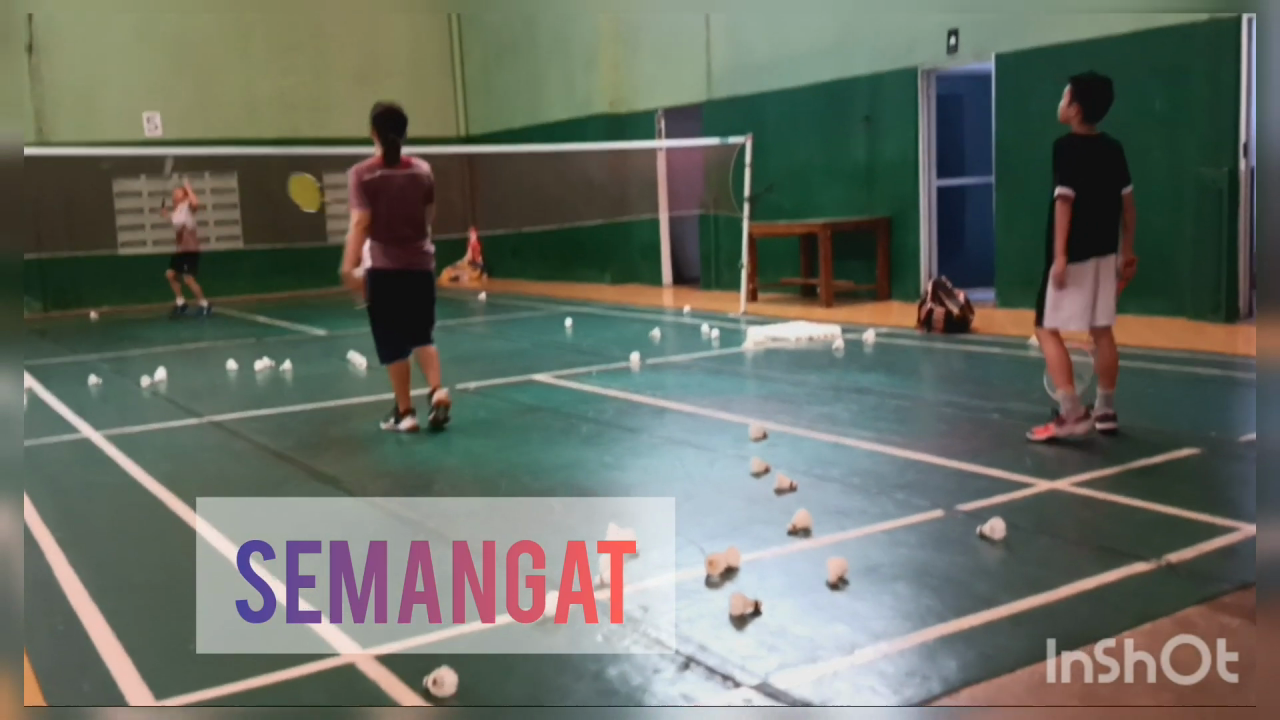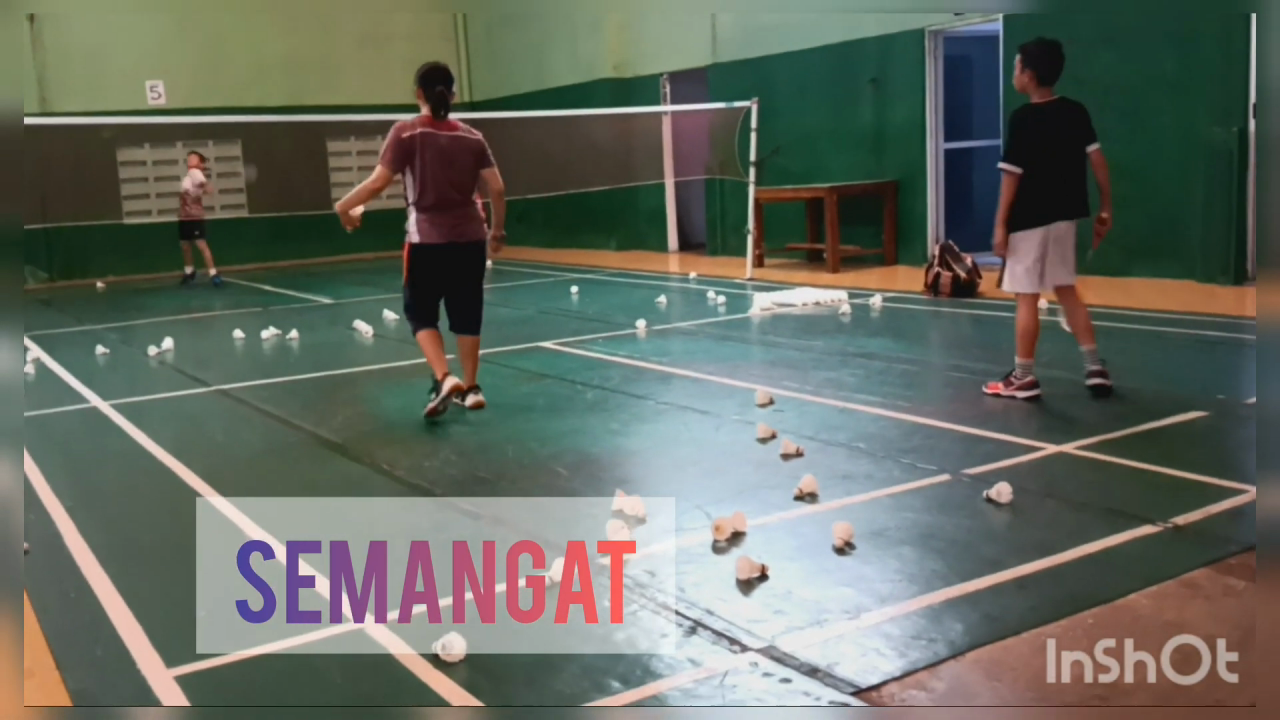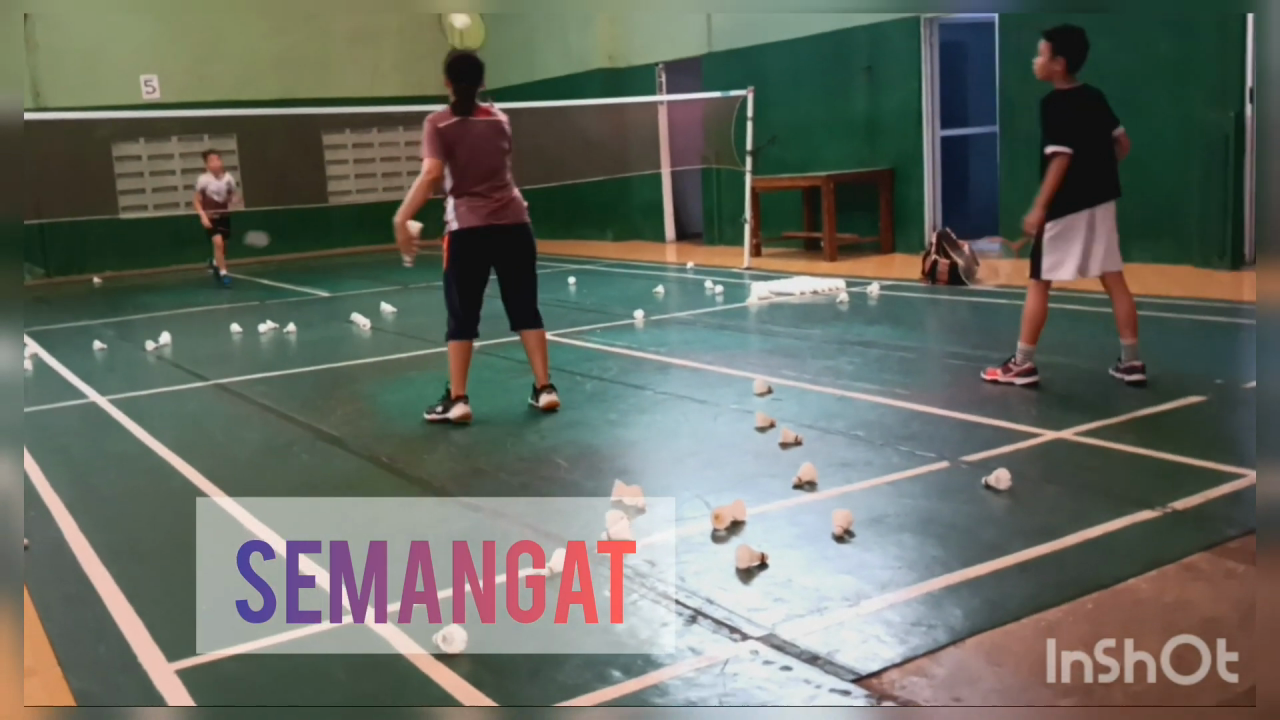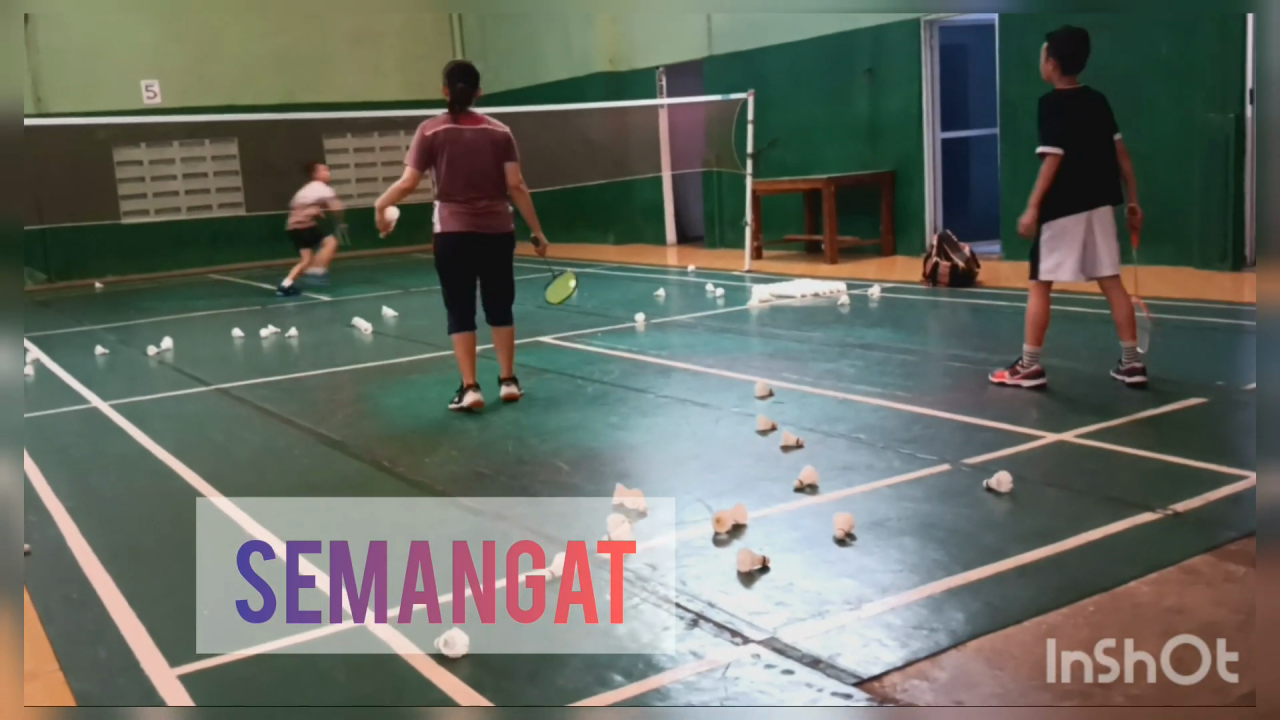
dt=0.7s
person 1, frame 1
left shoulder: (1066, 146)
right shoulder: (1113, 148)
left elbow: (1064, 202)
right elbow: (1127, 201)
left wrist: (1058, 254)
right wrist: (1127, 250)
left hip: (1075, 254)
right hip: (1105, 252)
left knee: (1048, 331)
right knee: (1101, 330)
left ankle: (1072, 413)
right ankle: (1104, 410)
person 1, frame 2
left shoulder: (1022, 118)
right shoulder: (1076, 112)
left elbow: (1011, 176)
right elbow: (1098, 162)
left wrist: (1000, 225)
right wrist: (1105, 209)
left hip: (1029, 220)
right hip: (1065, 216)
left knee: (1026, 297)
right knee: (1066, 291)
left ankle: (1023, 377)
right ankle: (1095, 367)
person 1, frame 3
left shoulder: (1053, 103)
right shoulder: (1095, 98)
left elbow: (1060, 158)
right elbow: (1123, 143)
left wrist: (1038, 207)
left hip: (1067, 207)
right hip: (1103, 201)
left knee: (1039, 284)
right knee: (1114, 280)
left ankle: (1022, 363)
right ankle: (1131, 361)
person 1, frame 4
left shoulder: (1051, 103)
right shoulder: (1098, 101)
left elbow: (1052, 159)
right elbow: (1121, 153)
left wrist: (1032, 208)
right wrist: (1132, 200)
left hip: (1064, 209)
right hip: (1100, 205)
left knee: (1040, 284)
right knee: (1112, 282)
left ankle: (1030, 365)
right ankle: (1131, 363)
person 2, frame 1
left shoulder: (363, 174)
right shoulder: (423, 170)
left elbow: (359, 223)
left wrist: (349, 265)
left hip: (383, 268)
right hip: (421, 264)
left knee: (391, 341)
right knee: (420, 333)
left ankle: (405, 413)
right ankle: (437, 391)
person 2, frame 2
left shoulder: (405, 133)
right shoulder: (472, 137)
left elbow: (378, 181)
right elbow: (496, 189)
left wrist: (344, 206)
right wrist: (497, 228)
left hip: (427, 239)
right hip: (470, 237)
left knee: (421, 313)
right knee: (467, 314)
left ankle: (444, 379)
right ankle: (471, 388)
person 2, frame 3
left shoulder: (438, 123)
right shoulder: (498, 118)
left elbow: (431, 174)
left wrist: (402, 218)
left hip: (468, 228)
right hip: (514, 223)
left knee: (462, 316)
right knee: (524, 308)
left ankle: (456, 399)
right ankle: (544, 388)
person 2, frame 4
left shoulder: (431, 131)
right shoulder: (499, 131)
left elbow: (407, 183)
right elbow: (516, 186)
left wrist: (381, 205)
right wrist: (537, 231)
left hip: (452, 232)
right hip: (497, 230)
left knee: (460, 311)
right knee: (500, 306)
left ankle: (470, 388)
right ankle: (507, 380)
